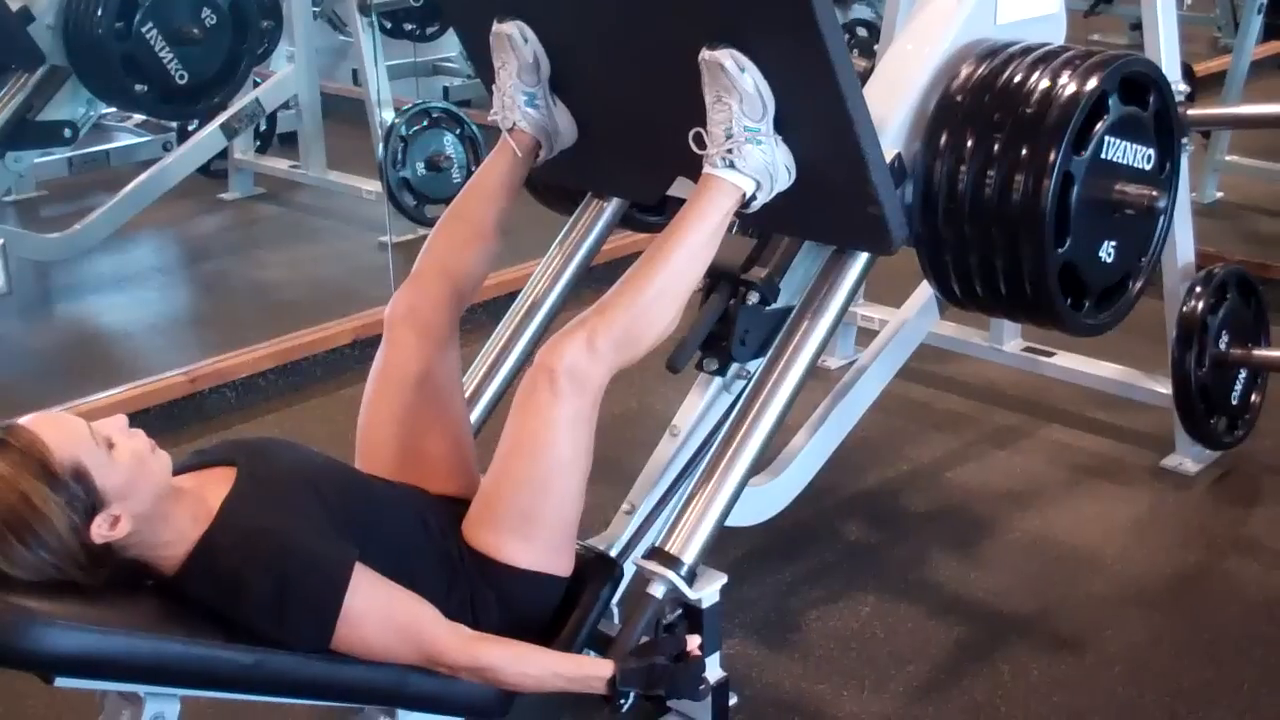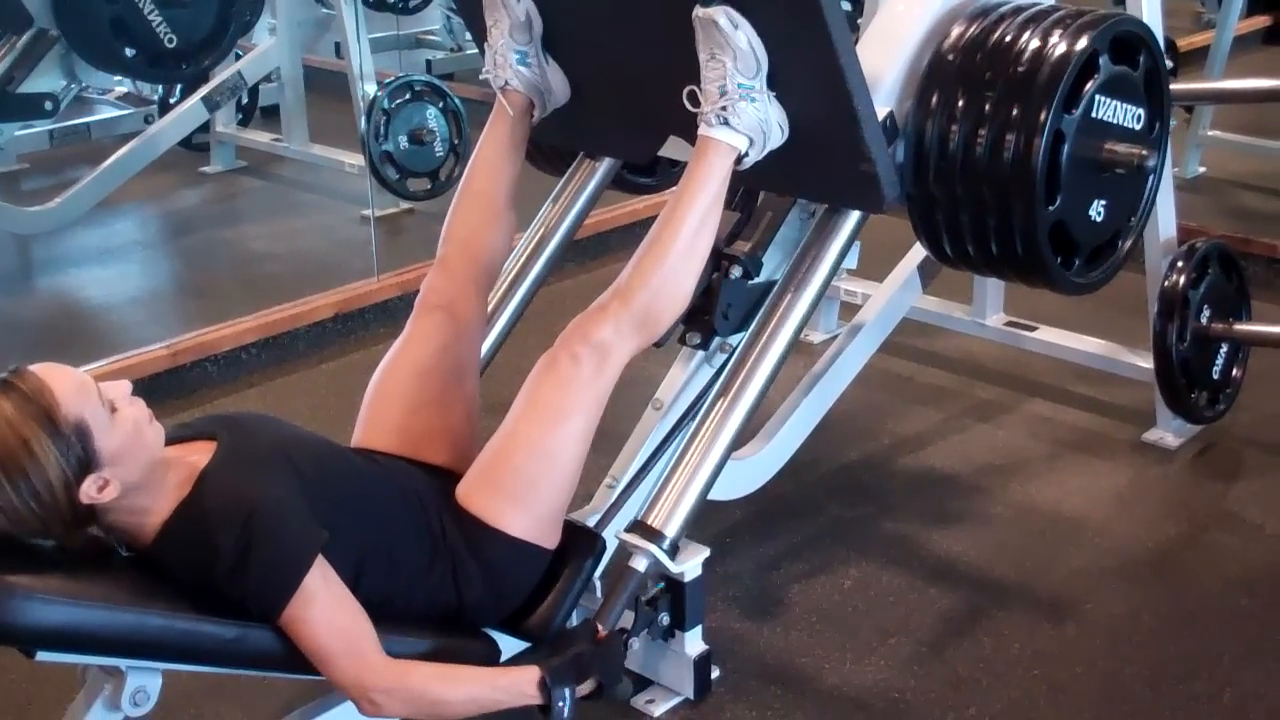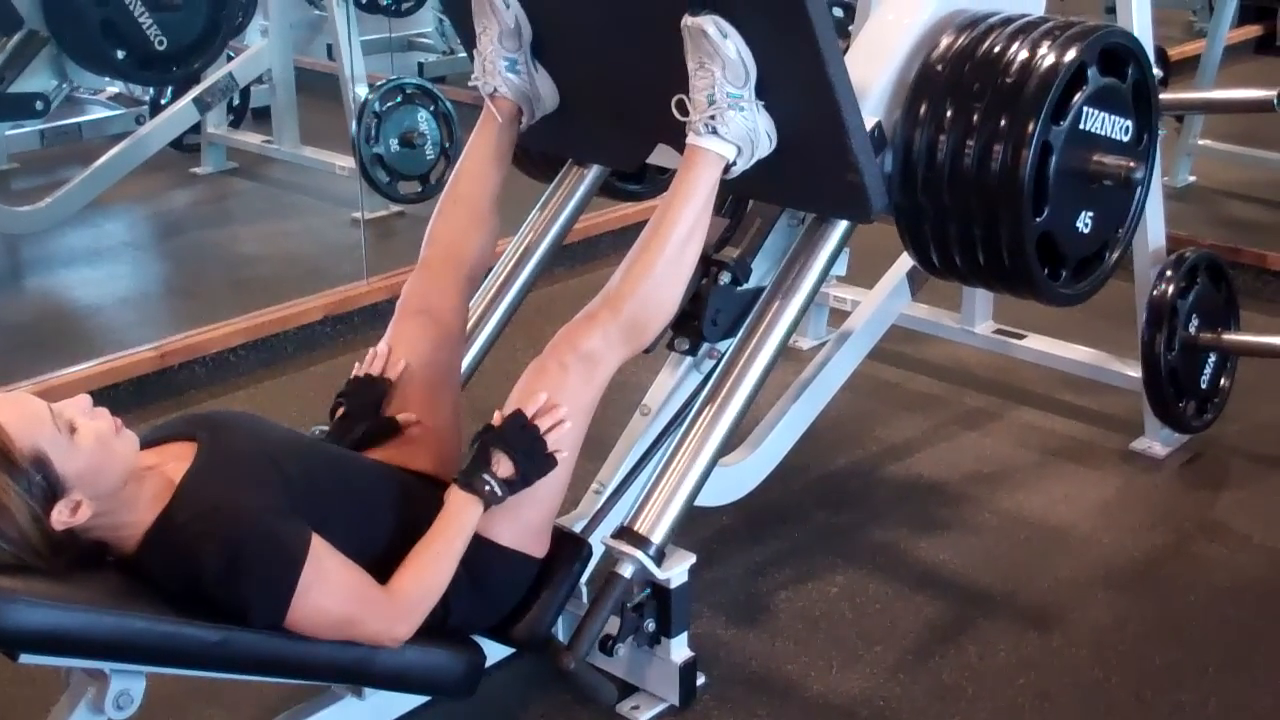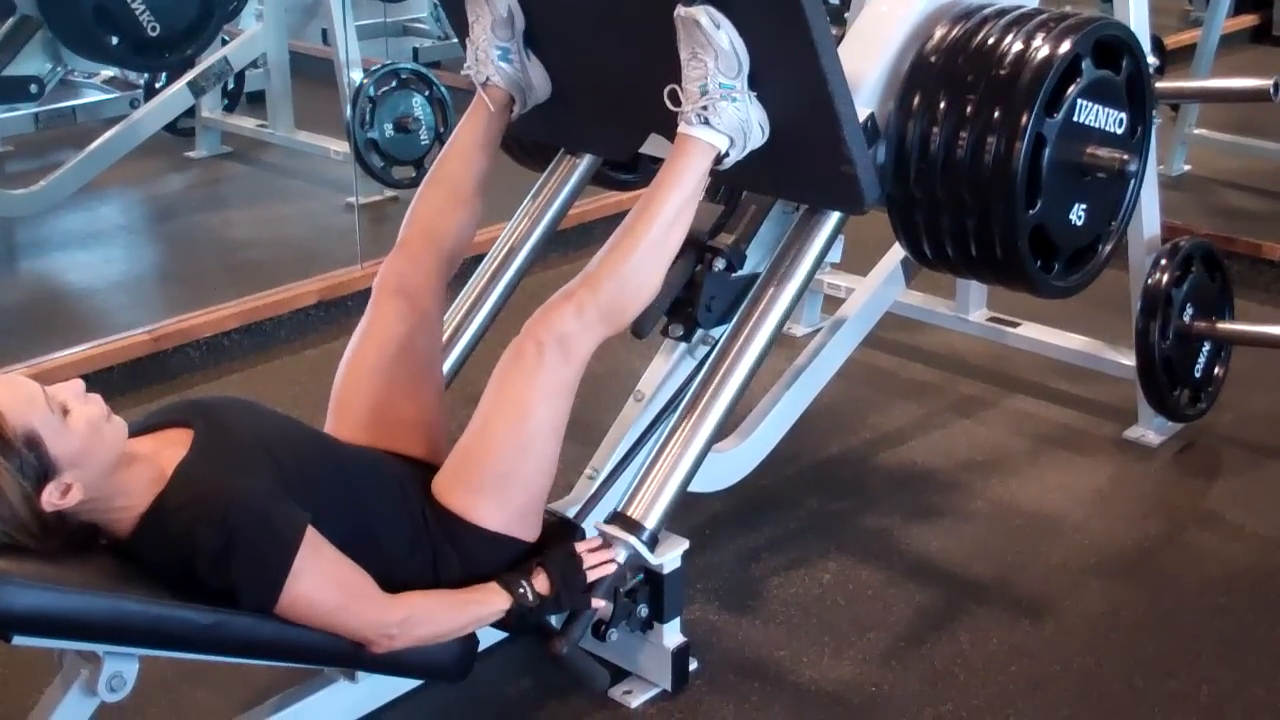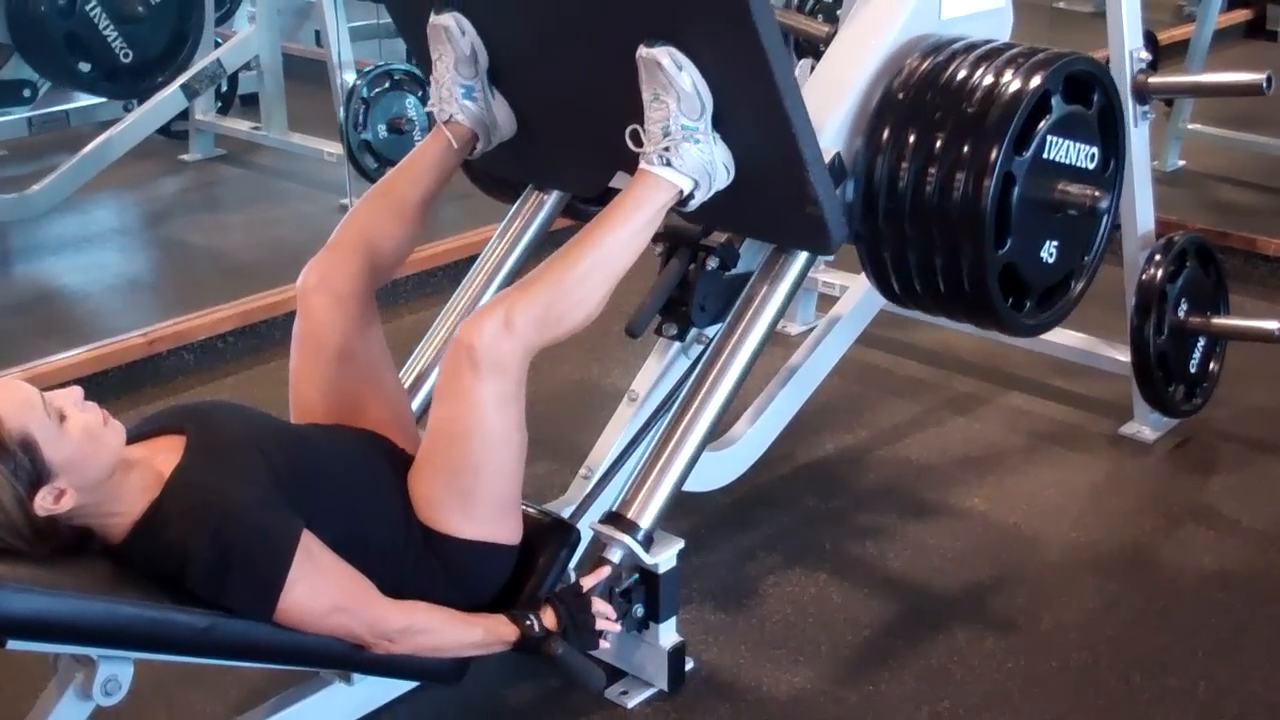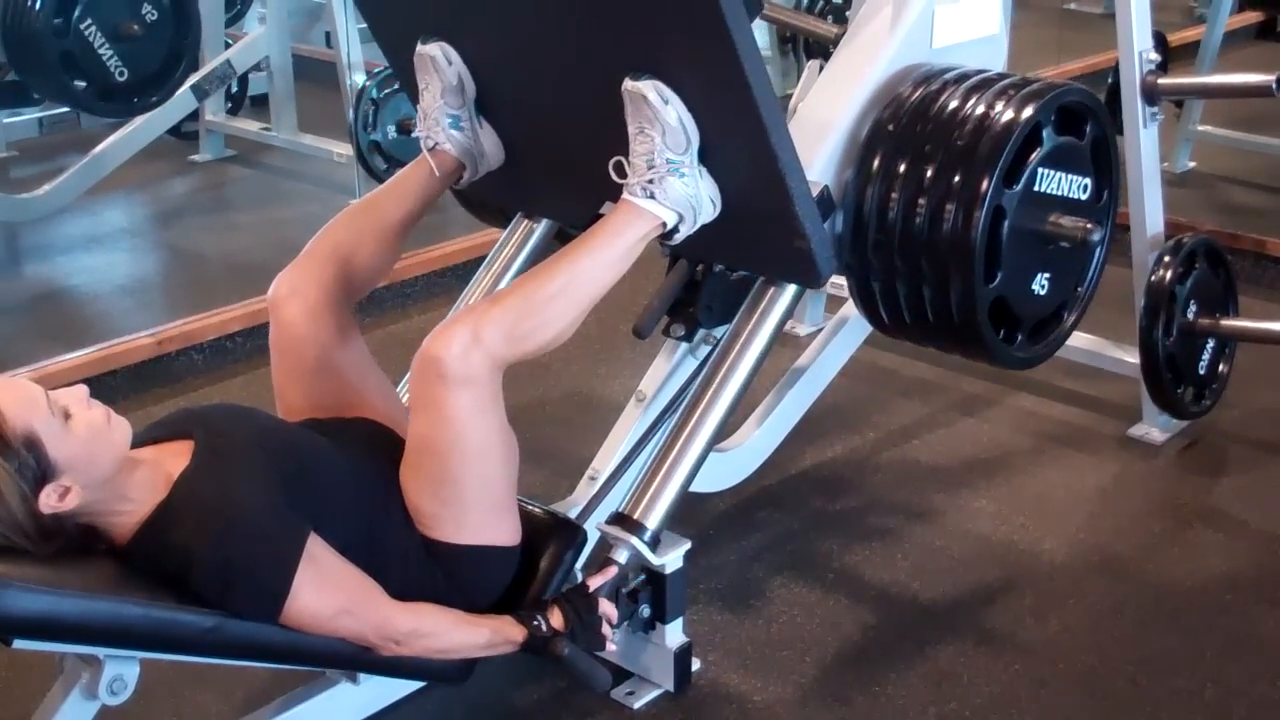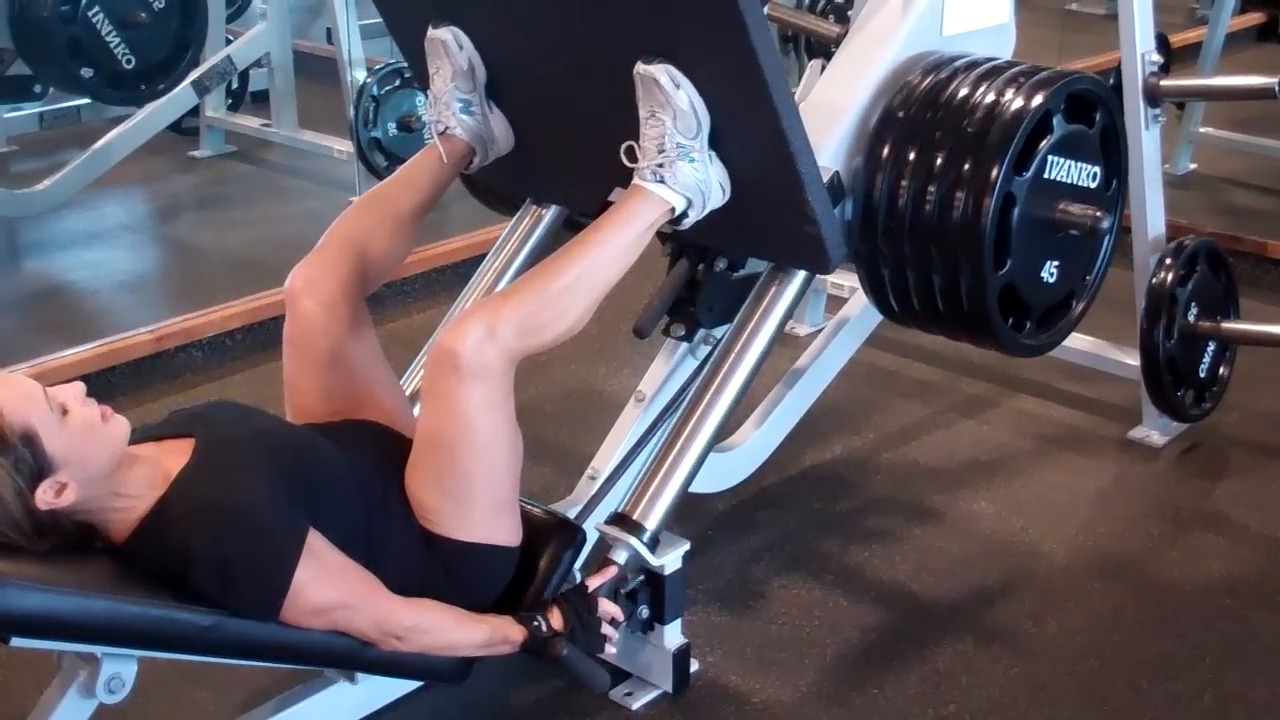
dt=0.7s
person 1, frame 1
left shoulder: (178, 497)
right shoulder: (269, 561)
right elbow: (453, 651)
right wrist: (626, 676)
left hip: (425, 516)
right hip: (492, 585)
left knee: (417, 314)
right knee: (571, 359)
left ankle: (524, 135)
right ankle: (734, 172)
person 1, frame 2
left shoulder: (158, 472)
right shoulder: (243, 525)
left hip: (400, 491)
right hip: (469, 559)
left knee: (451, 294)
right knee: (597, 339)
left ankle: (518, 94)
right ankle: (726, 134)
person 1, frame 3
left shoulder: (148, 457)
right shoulder: (220, 537)
right elbow: (389, 619)
left wrist: (342, 434)
right wrist: (484, 485)
left hip: (390, 499)
right hip: (460, 573)
left knee: (435, 294)
right knee: (586, 347)
left ankle: (506, 98)
right ankle: (716, 139)
person 1, frame 4
left shoulder: (133, 455)
right shoulder: (220, 519)
right elbow: (382, 626)
right wrist: (533, 590)
left hip: (383, 479)
right hip: (447, 547)
left knee: (409, 277)
right knee: (561, 329)
left ankle: (499, 89)
right ankle: (707, 131)
person 1, frame 5
left shoulder: (127, 465)
right shoulder: (212, 528)
right elbow: (383, 627)
right wrist: (539, 626)
left hip: (368, 476)
right hip: (437, 560)
left knee: (329, 283)
right knee: (489, 339)
left ankle: (462, 126)
right ankle: (669, 171)
person 1, frame 6
left shoulder: (131, 469)
right shoulder: (221, 531)
right elbow: (387, 631)
right wrist: (545, 628)
left hip: (369, 470)
right hip: (443, 561)
left knee: (303, 294)
right knee: (458, 350)
left ankle: (451, 151)
right ankle: (657, 202)
person 1, frame 7
left shoulder: (129, 467)
right shoulder: (219, 530)
right elbow: (389, 625)
right wrist: (546, 628)
right hip: (439, 560)
left knee: (319, 287)
right knee: (472, 345)
left ankle: (460, 139)
right ankle: (664, 189)
